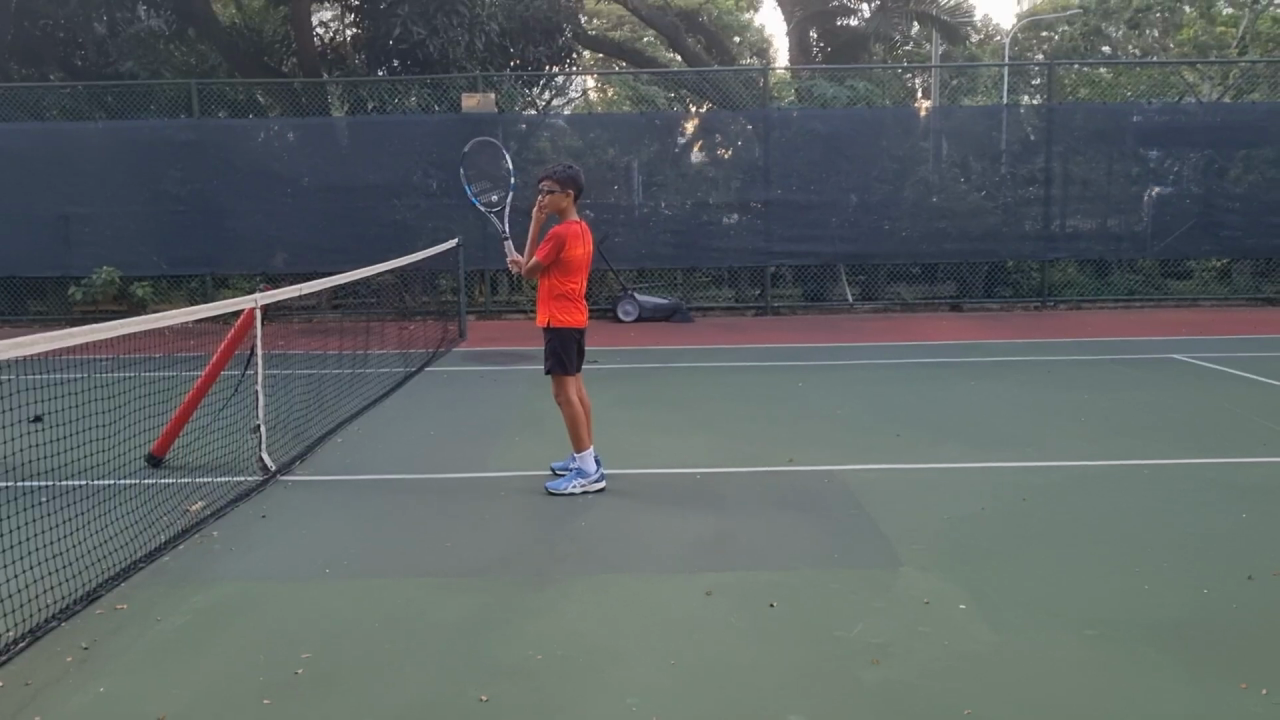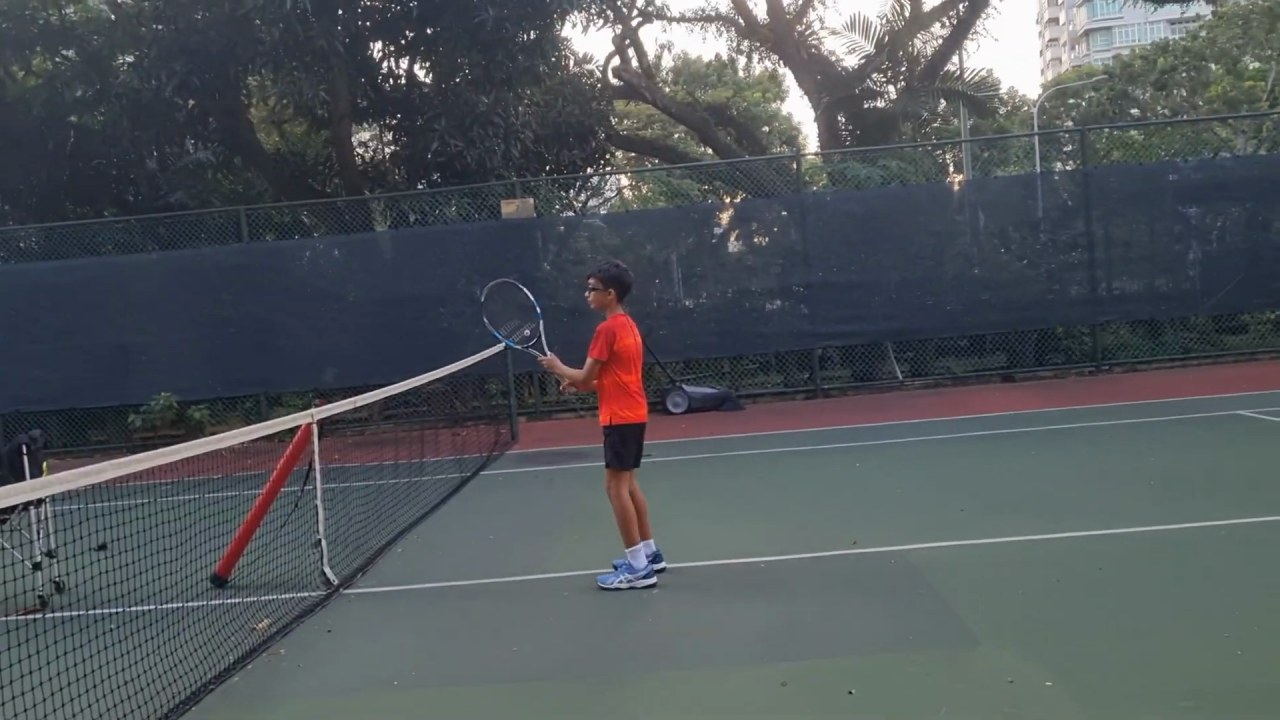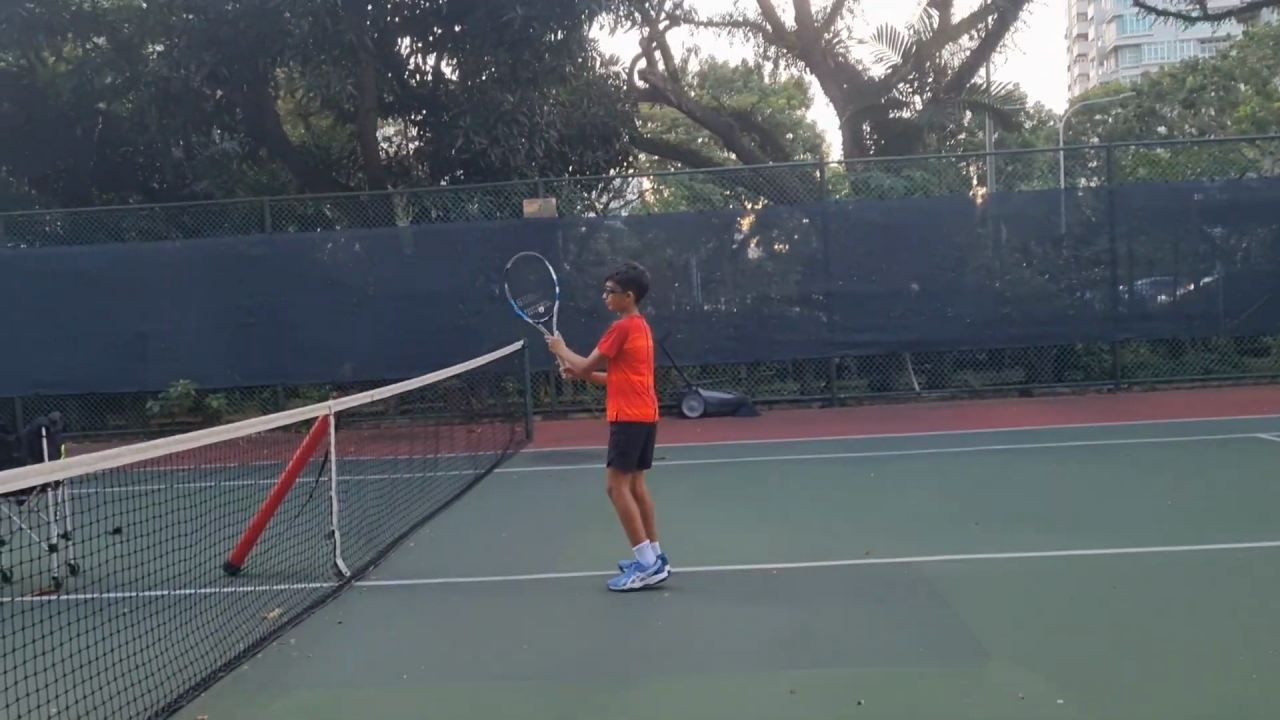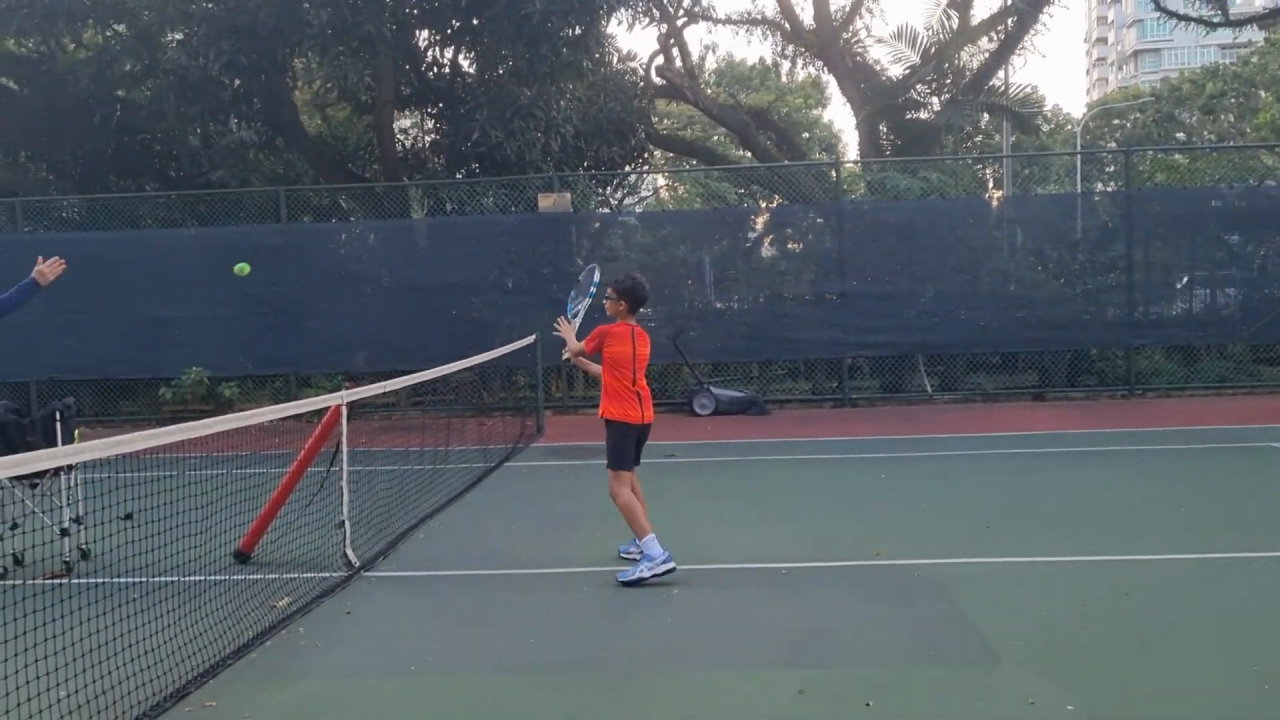
dt=0.7s
person 1, frame 1
left shoulder: (559, 234)
right shoulder: (581, 230)
left elbow: (528, 272)
left wrist: (535, 224)
right wrist: (525, 263)
left hip: (559, 321)
right hip: (574, 319)
left knee: (563, 393)
right knee: (575, 388)
left ankle: (588, 472)
right ankle: (586, 458)
person 1, frame 2
left shoulder: (607, 329)
right shoulder: (628, 325)
left elbow: (586, 378)
left wrist: (557, 367)
right wrist: (581, 384)
left hip: (621, 417)
right hip: (635, 414)
left knee: (616, 488)
right knee: (628, 484)
left ankle: (638, 568)
right ankle: (647, 552)
person 1, frame 3
left shoulder: (621, 328)
right shoulder: (640, 327)
left elbow: (586, 366)
left wrist: (561, 349)
right wrist: (580, 373)
left hip: (629, 417)
right hip: (645, 415)
left knee: (617, 488)
right knee: (636, 485)
left ankle: (647, 564)
right ankle: (653, 555)
person 1, frame 4
left shoulder: (605, 333)
right shoulder: (643, 337)
left elbow: (575, 350)
left wrist: (568, 335)
right wrist: (581, 363)
left hip: (619, 418)
right hip: (643, 417)
left knee: (619, 487)
right knee: (626, 477)
left ankle: (653, 553)
right ankle: (643, 546)
